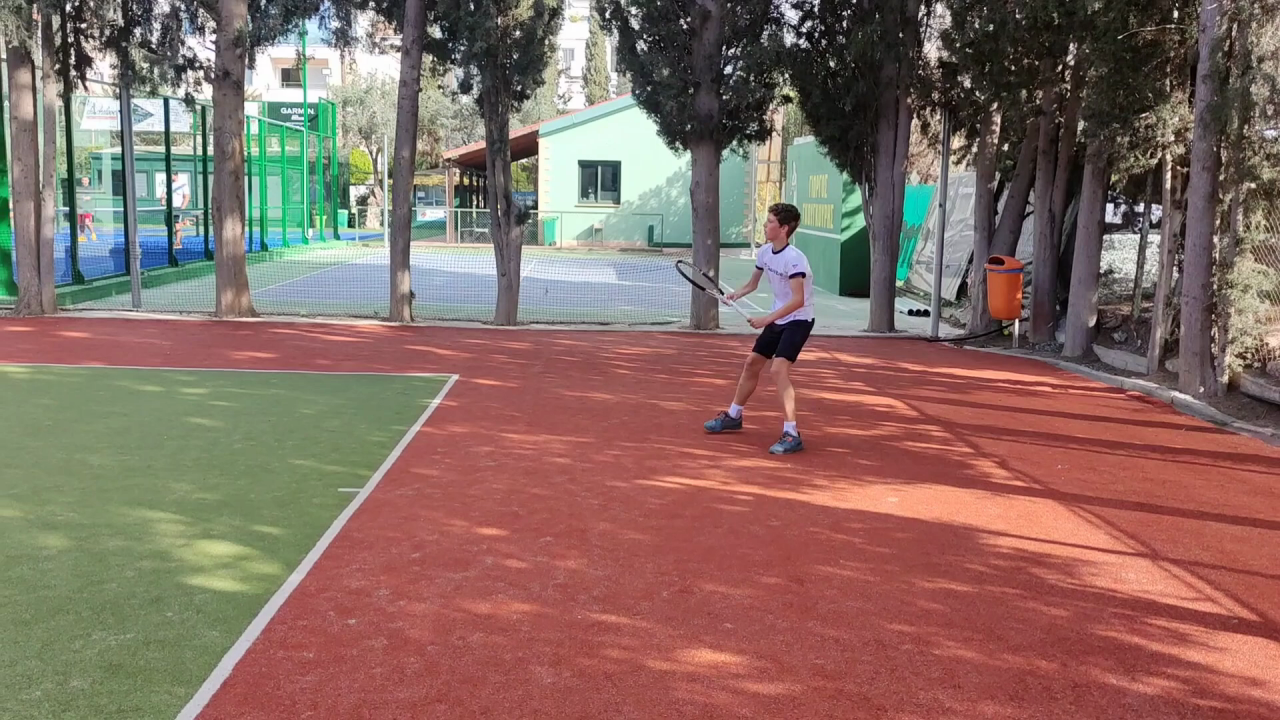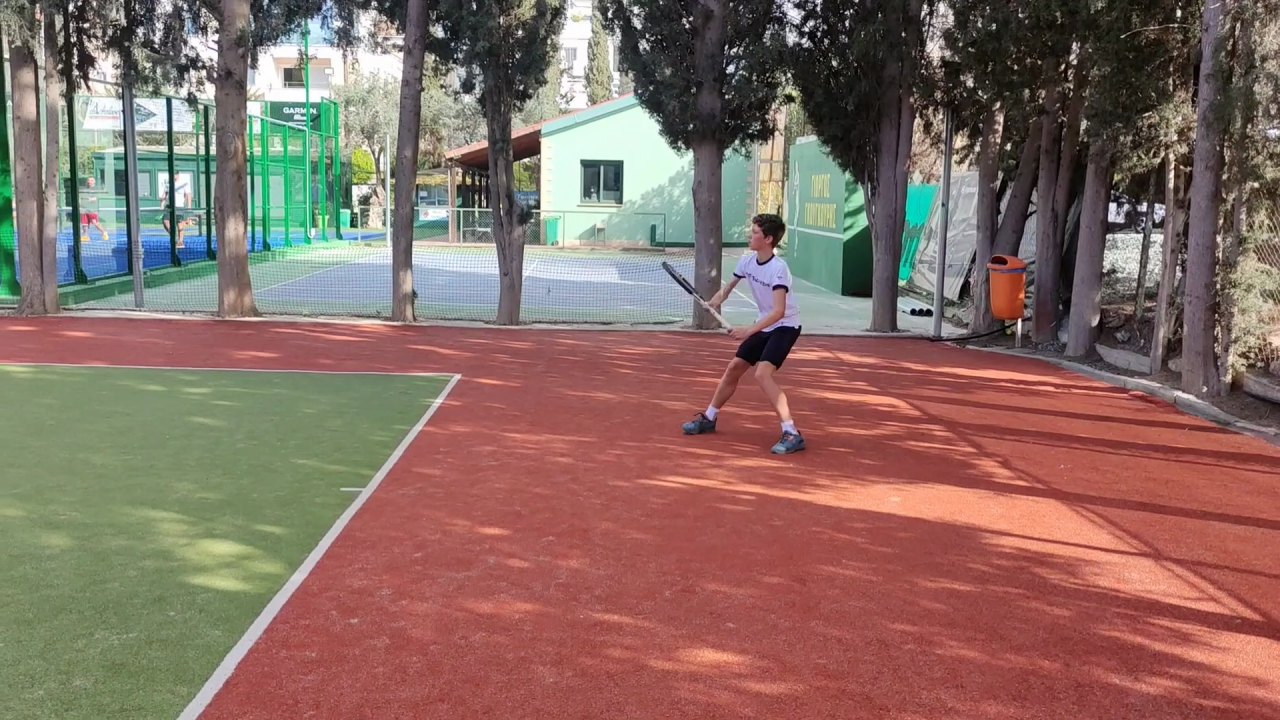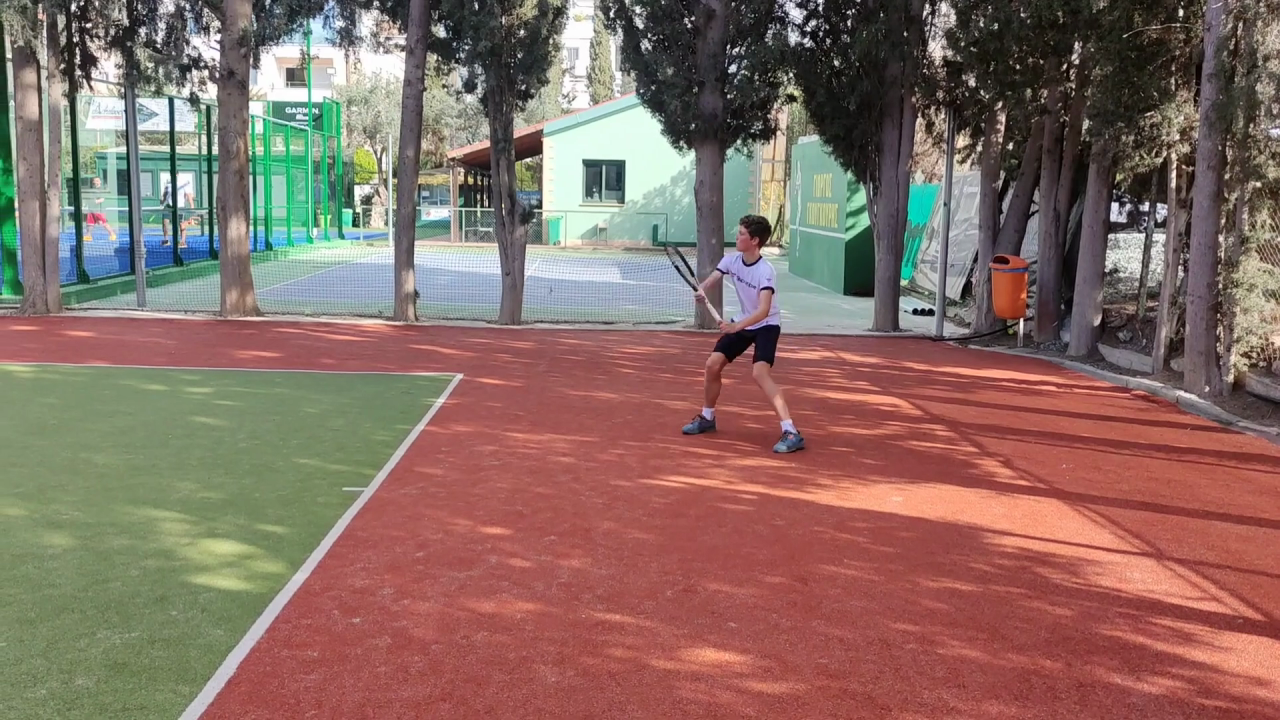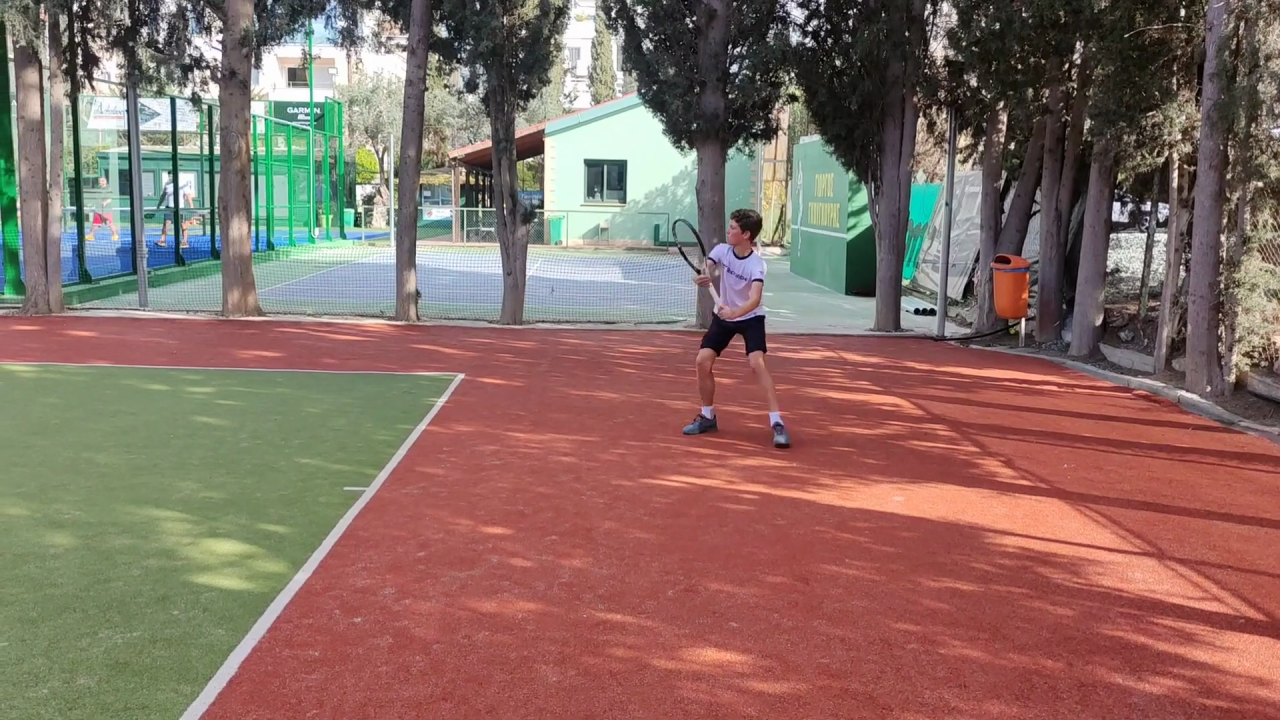
dt=0.1s
person 1, frame 1
left shoulder: (795, 258)
right shoulder: (764, 252)
left elbow: (798, 300)
right elbow: (753, 283)
left wrist: (767, 318)
right wrist: (736, 294)
left hip: (798, 321)
right hip: (779, 320)
left knee: (778, 370)
right knee: (751, 364)
left ankle: (791, 434)
right ankle: (733, 416)
person 1, frame 2
left shoulder: (779, 269)
right shoulder: (747, 260)
left elbow: (779, 311)
right elbow: (729, 285)
left wrist: (751, 330)
right wrist: (716, 300)
left hip: (784, 327)
right hip: (764, 327)
left knee: (762, 374)
right knee: (733, 369)
left ankle: (792, 433)
right ankle: (709, 417)
person 1, frame 3
left shoulder: (765, 271)
right shoulder: (731, 259)
left elbow: (764, 310)
right elbow: (711, 279)
left wrist: (738, 326)
right wrist: (702, 291)
left hip: (766, 327)
right hip: (738, 325)
left knee: (760, 374)
right knee: (712, 365)
left ankle: (791, 433)
right ankle: (707, 418)
person 1, frame 4
left shoulder: (757, 264)
right shoulder: (721, 250)
left elbow: (755, 300)
right elbow: (703, 271)
left wrist: (735, 312)
right wrist: (702, 278)
left hip: (751, 318)
right hip: (724, 315)
left knee: (757, 364)
right knee: (702, 361)
left ankle: (777, 423)
right ankle: (708, 417)
